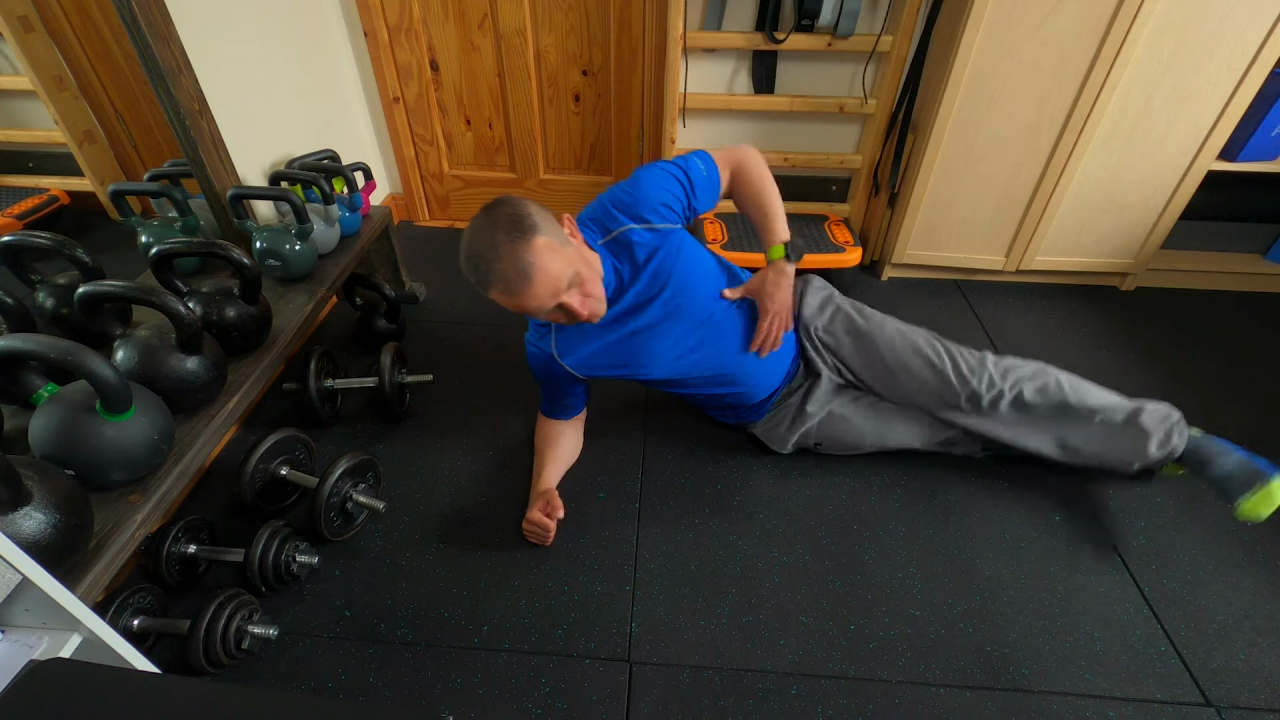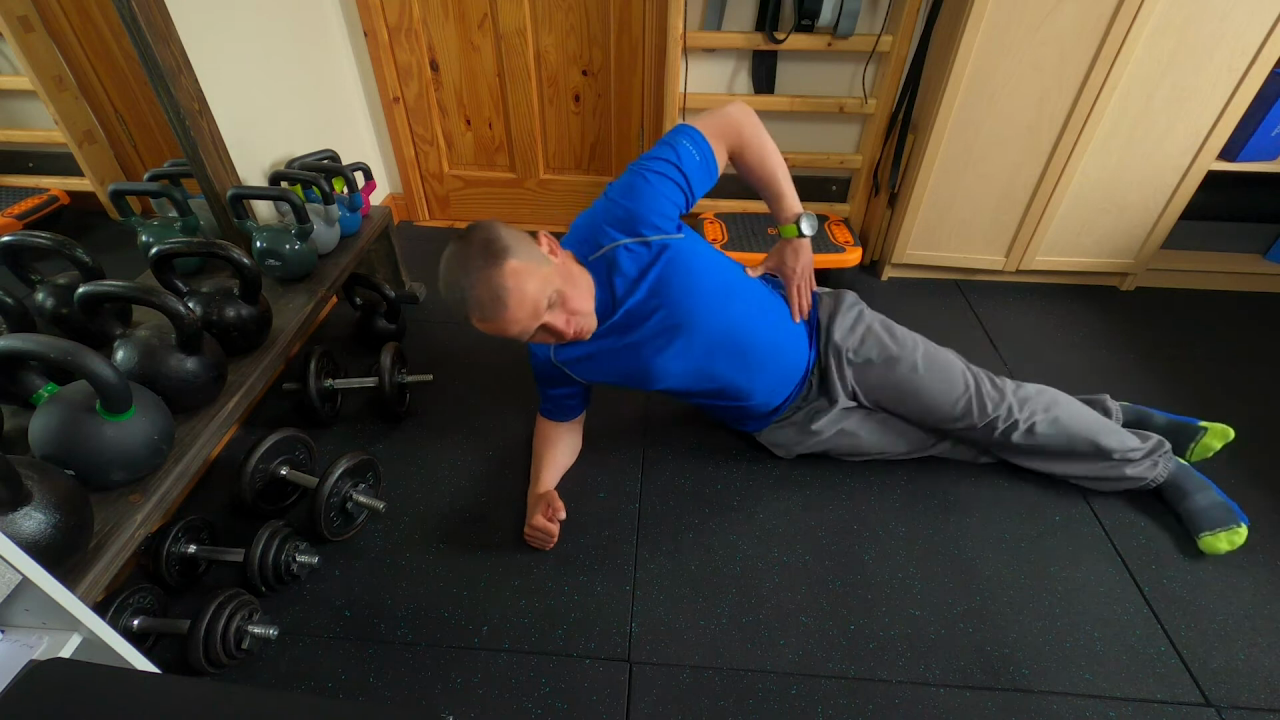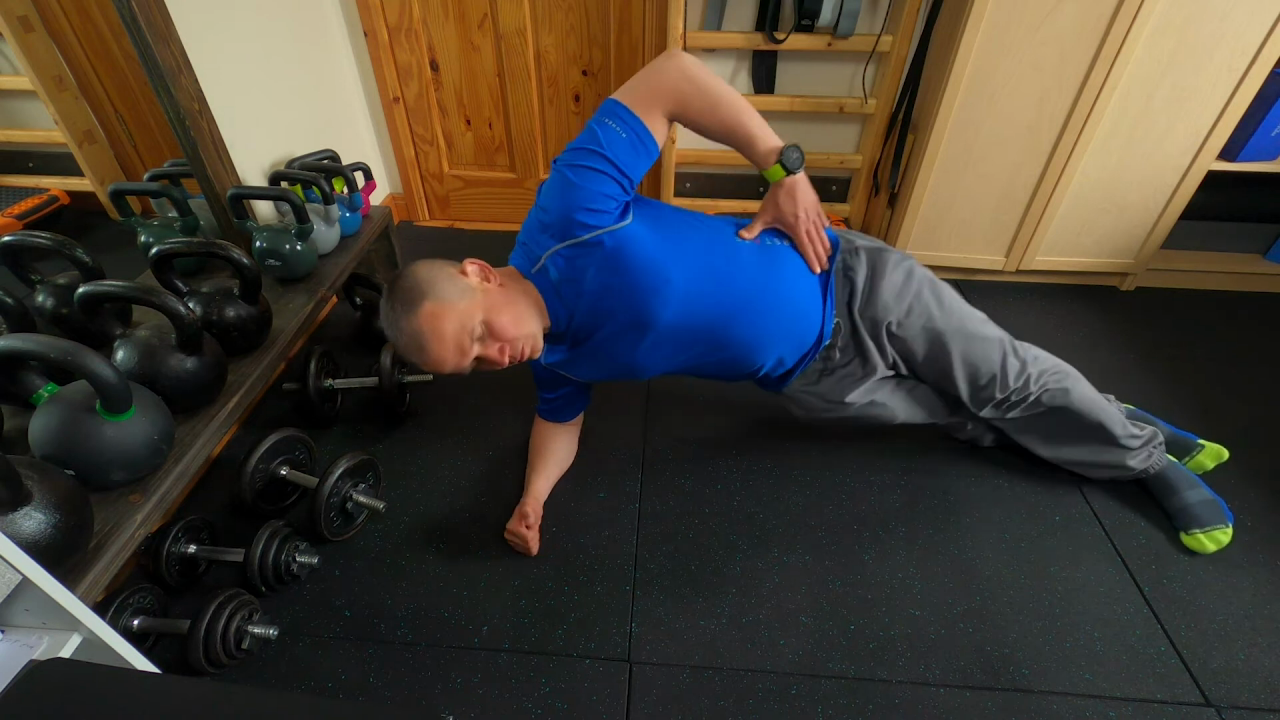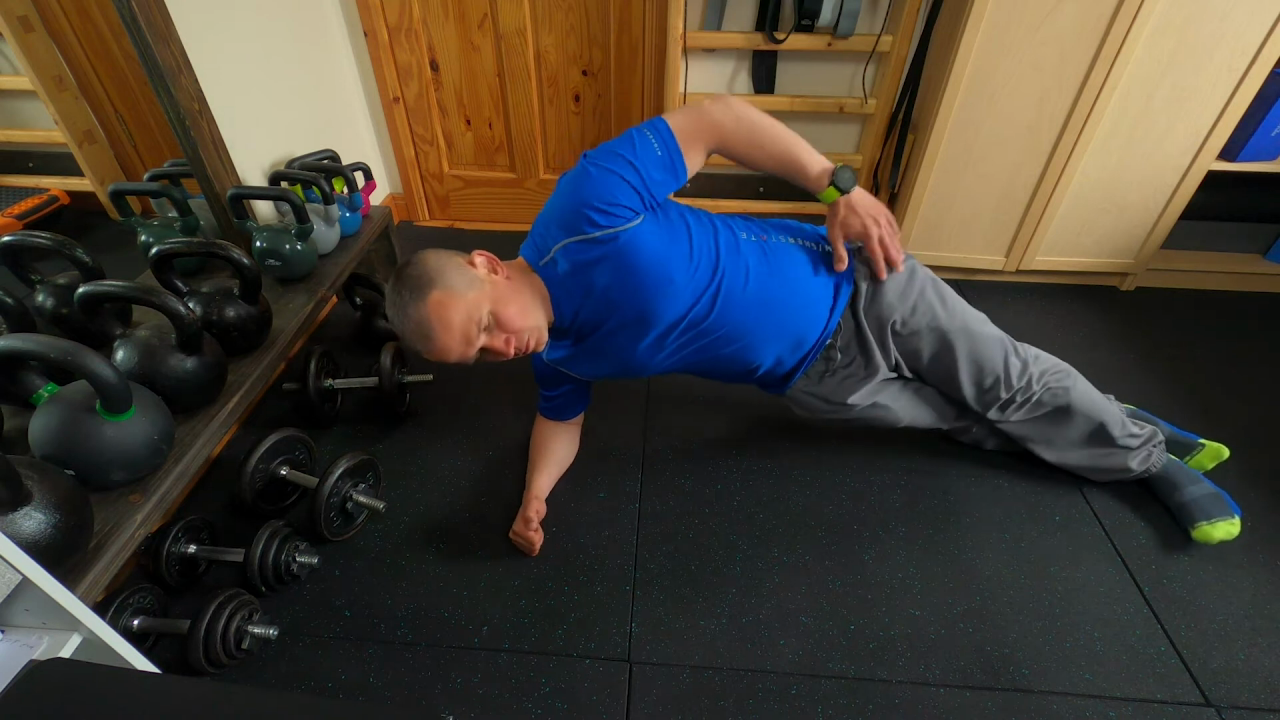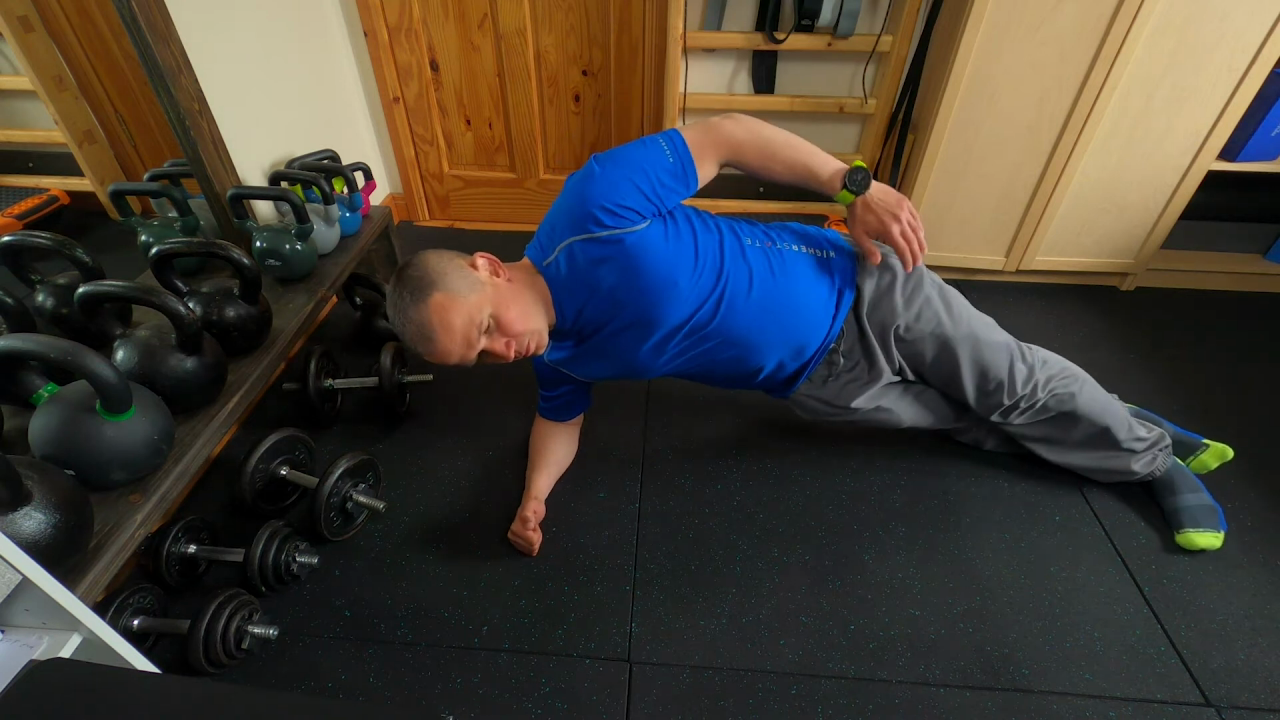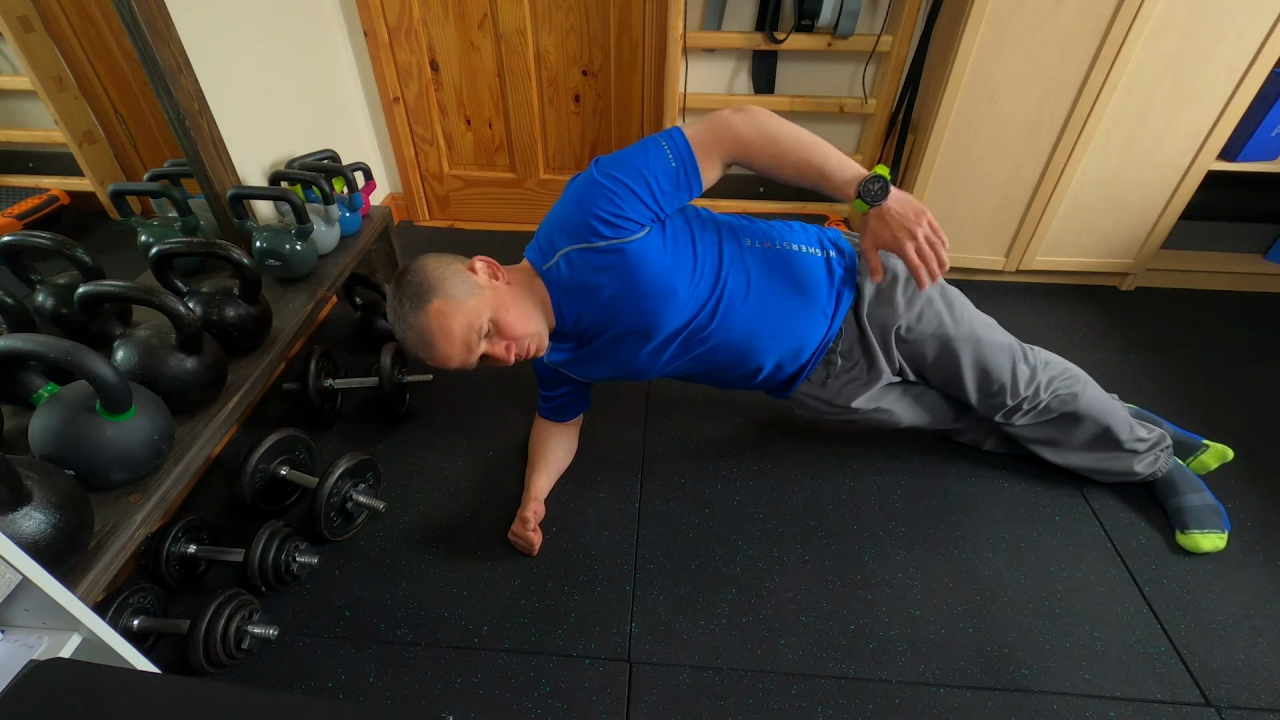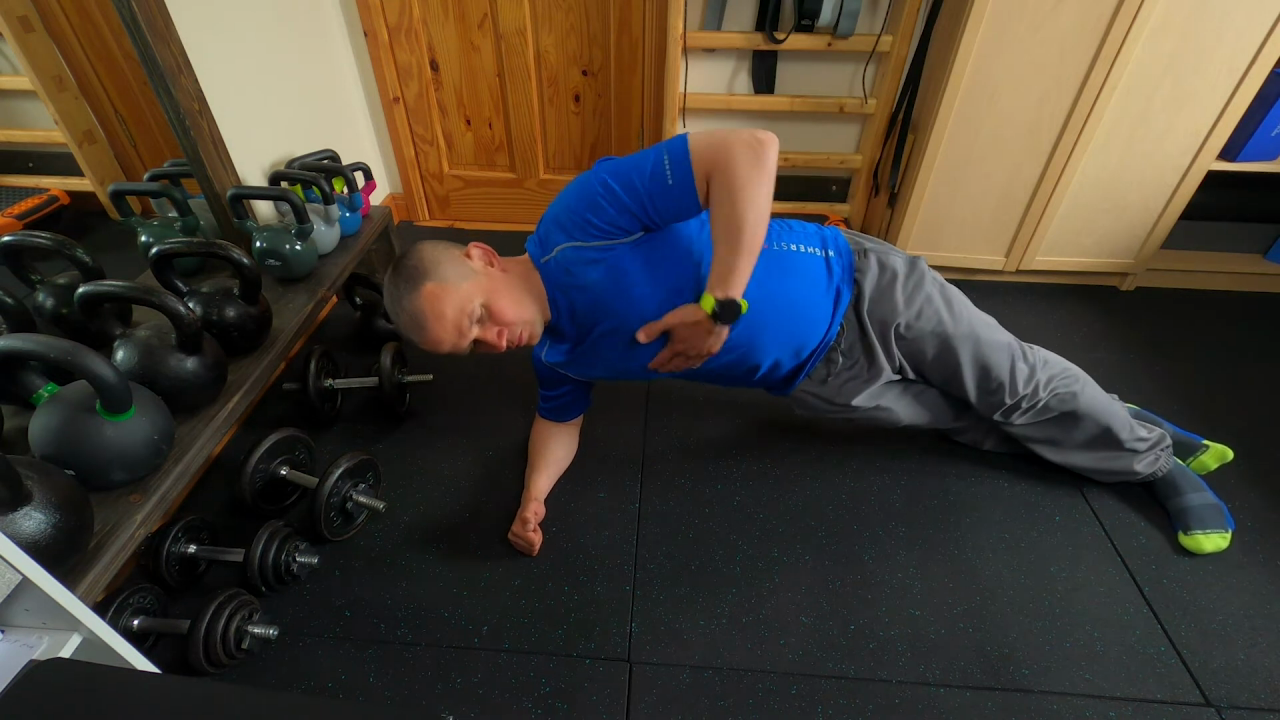
dt=0.4s
person 1, frame 1
left shoulder: (632, 206)
right shoulder: (552, 344)
left elbow: (743, 165)
right elbow: (561, 417)
left wrist: (781, 263)
right wrist: (543, 486)
left hip: (805, 322)
right hip: (783, 413)
left knee: (976, 386)
right knee: (955, 431)
left ankle: (1167, 438)
right ankle: (1119, 441)
person 1, frame 2
left shoulder: (628, 218)
right shoulder: (555, 350)
left elbow: (733, 121)
right elbow: (561, 418)
left wrist: (795, 231)
right wrist: (541, 490)
left hip: (823, 334)
right hip: (788, 421)
left knee: (990, 407)
right knee: (970, 447)
left ankle: (1148, 459)
right ankle: (1118, 428)
person 1, frame 3
left shoulder: (571, 209)
right shoulder: (553, 353)
left elbow: (672, 77)
right elbow: (558, 418)
left wrist: (784, 170)
right wrist: (531, 499)
left hip: (848, 288)
right hip: (816, 377)
left knee: (1010, 381)
right knee: (973, 420)
left ankle: (1148, 450)
right ankle: (1134, 458)
person 1, frame 4
left shoulder: (585, 209)
right shoulder: (554, 350)
left elbow: (713, 120)
right elbow: (560, 417)
left wrist: (840, 187)
right wrist: (533, 497)
left hip: (857, 293)
right hip: (818, 377)
left knee: (1010, 382)
right knee: (971, 421)
left ankle: (1147, 448)
right ankle: (1119, 446)
person 1, frame 5
left shoulder: (594, 204)
right shoulder: (556, 351)
left elbow: (721, 137)
right elbow: (559, 417)
left wrist: (856, 186)
right wrist: (534, 496)
left hip: (859, 295)
right hip: (820, 380)
left knee: (1015, 385)
right knee: (977, 425)
left ankle: (1152, 446)
right ankle: (1137, 454)
person 1, frame 6
left shoulder: (592, 213)
right shoulder: (556, 351)
left elbow: (731, 131)
right elbow: (559, 417)
left wrist: (871, 192)
right wrist: (533, 497)
left hip: (856, 294)
right hip: (819, 380)
left knee: (1017, 386)
right knee: (974, 425)
left ankle: (1151, 449)
right ankle: (1118, 443)
person 1, frame 7
left shoulder: (586, 218)
right shoulder: (554, 349)
left elbow: (749, 150)
right elbow: (559, 417)
left wrist: (720, 309)
right wrist: (533, 496)
left hip: (854, 292)
right hip: (819, 379)
left knee: (1017, 385)
right knee: (972, 424)
left ankle: (1150, 447)
right ankle: (1106, 436)
